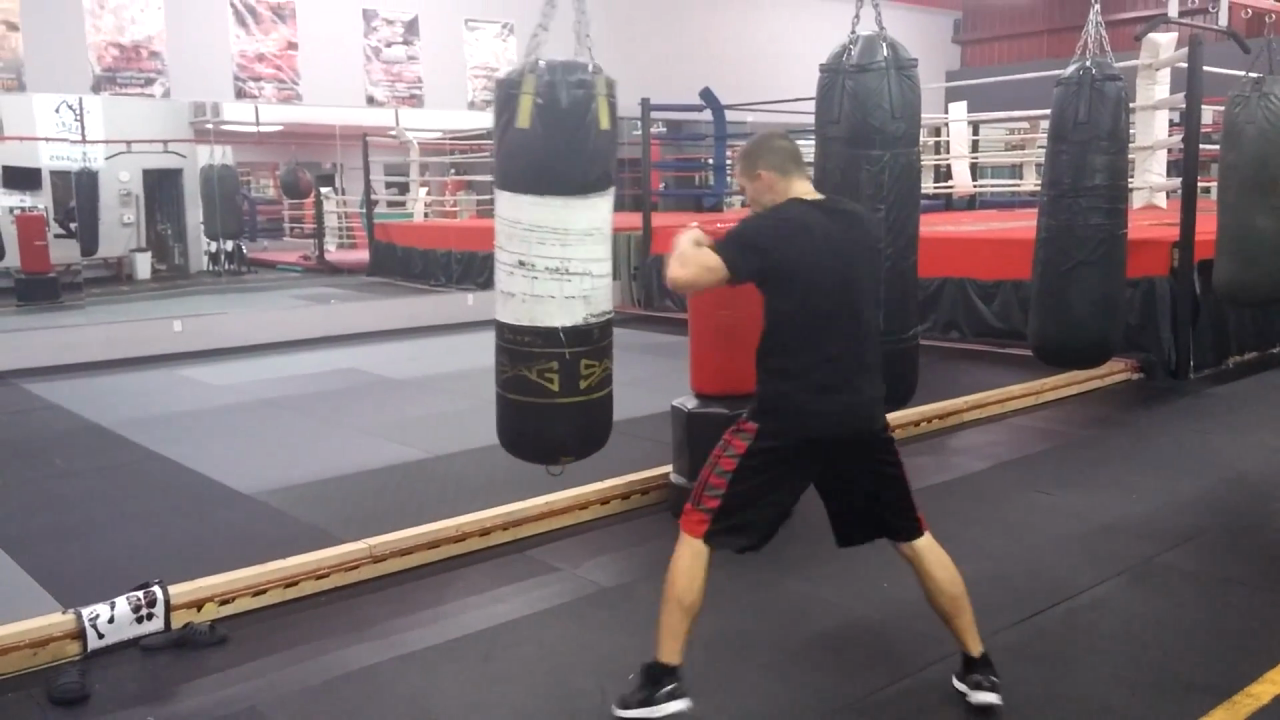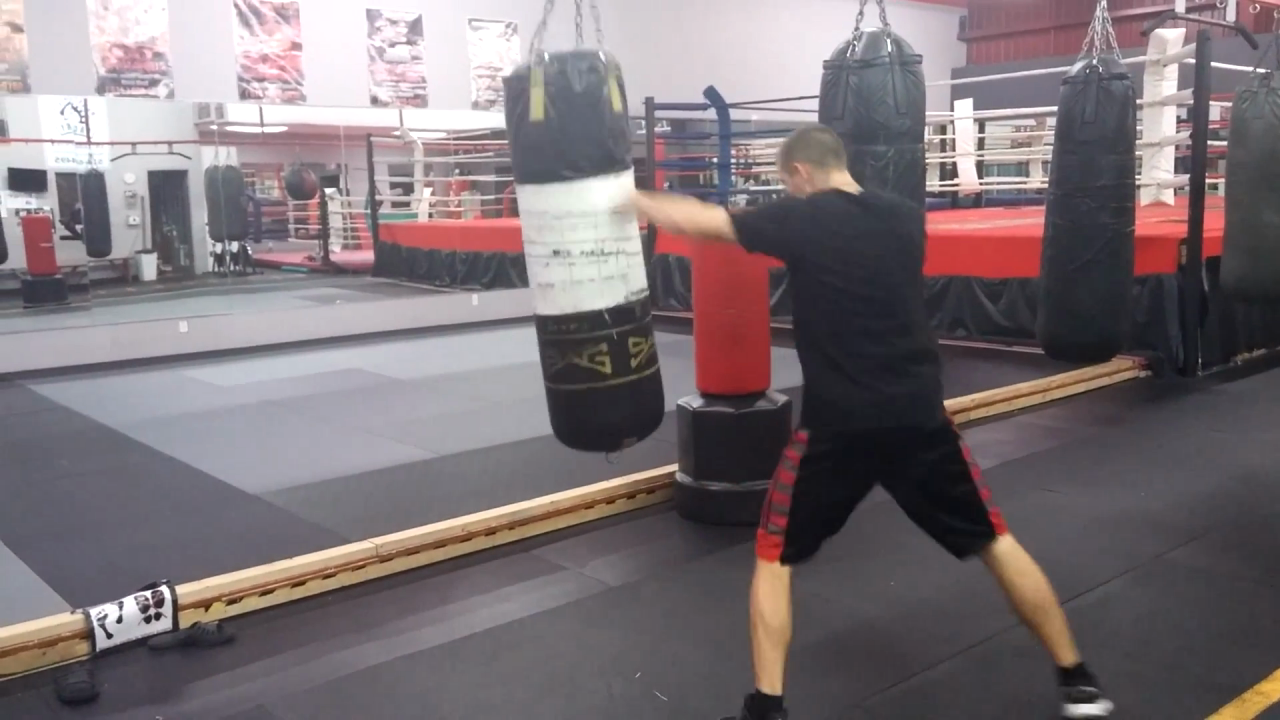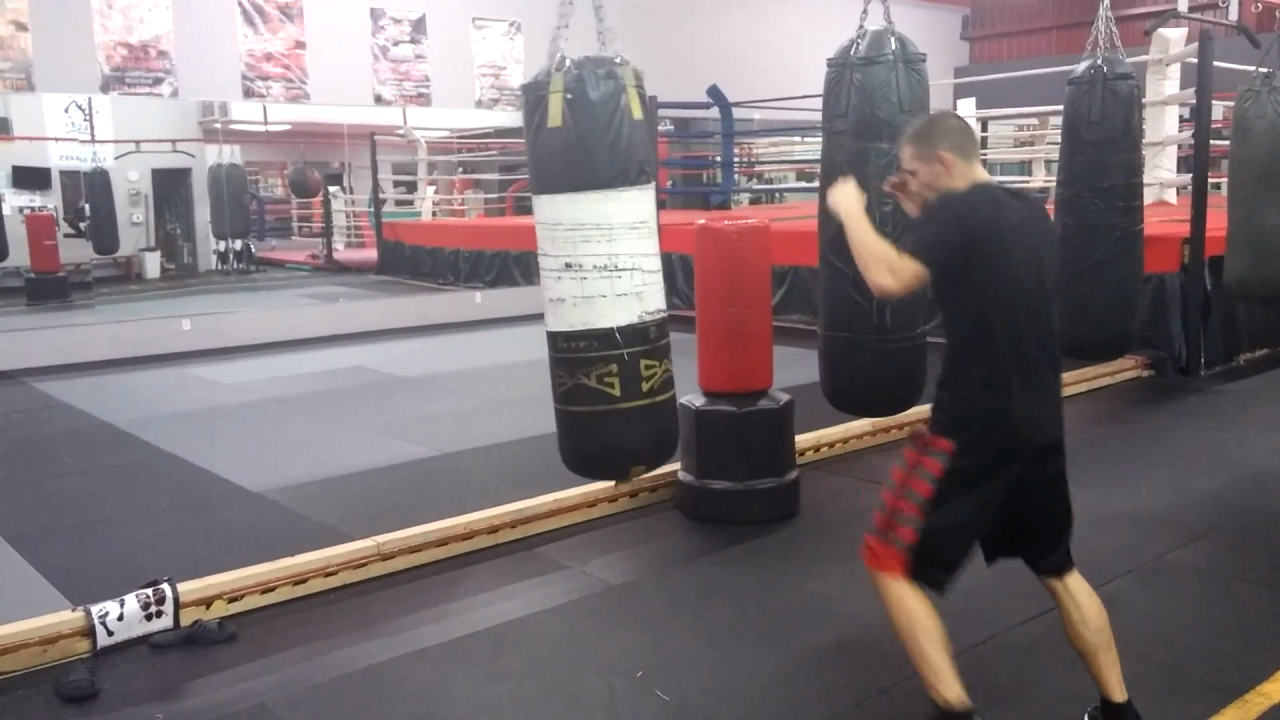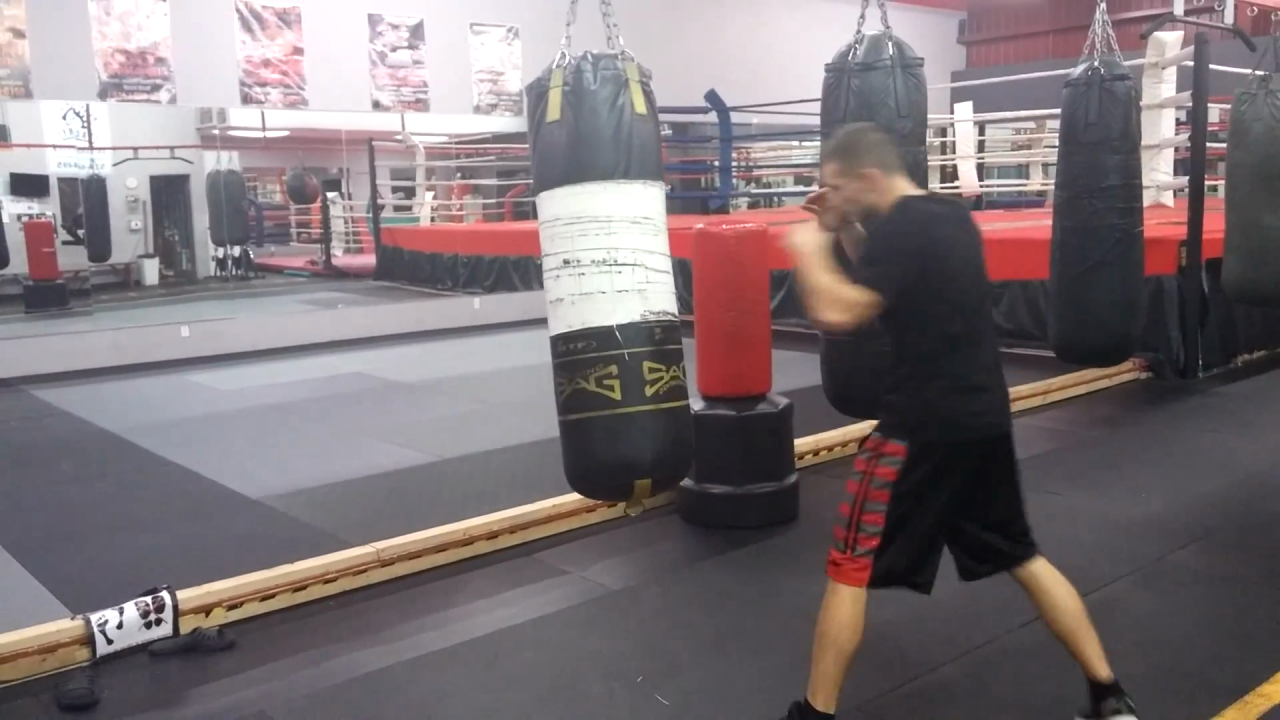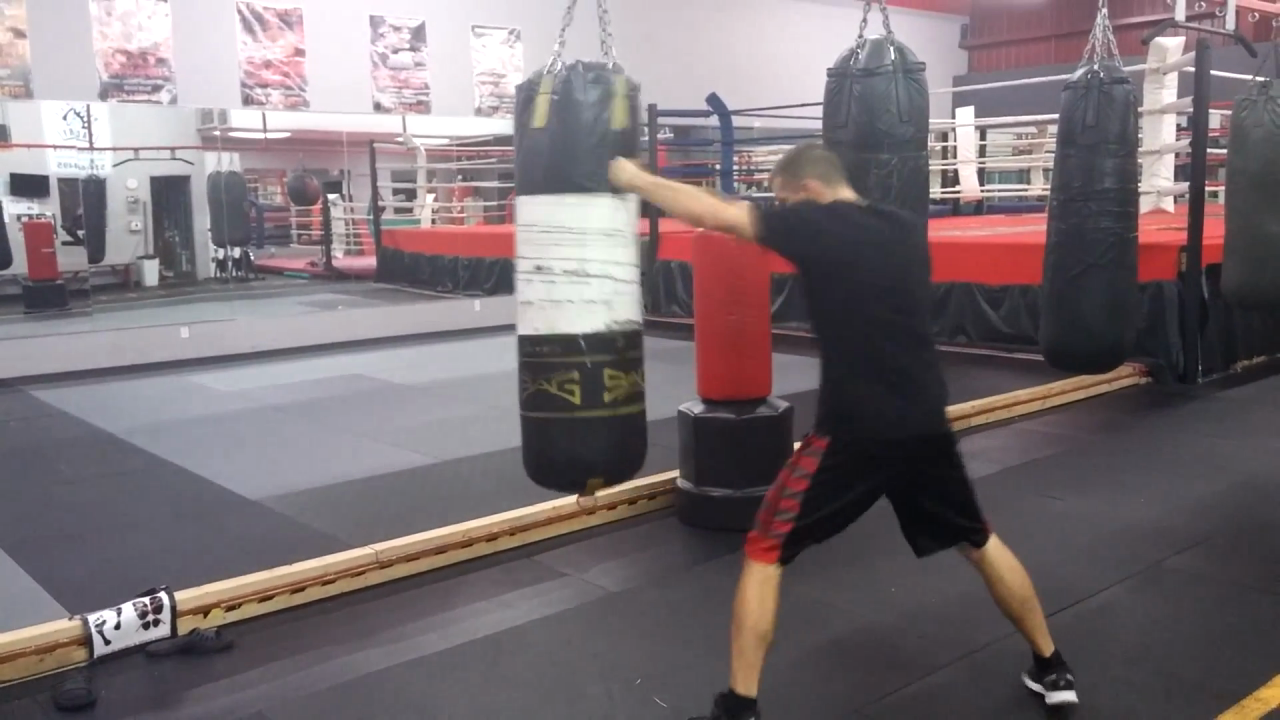
dt=0.5s
person 1, frame 1
left shoulder: (769, 230)
right shoulder: (861, 224)
left elbow: (685, 277)
left wrist: (686, 242)
left hip: (787, 419)
right hip: (860, 414)
left knee: (697, 530)
right knee: (913, 536)
right ankle: (979, 669)
person 1, frame 2
left shoulder: (793, 218)
right shoulder: (904, 217)
left elbow: (697, 221)
left wrist: (634, 200)
left hip: (837, 422)
right hip: (917, 412)
left knee: (770, 557)
right knee: (991, 542)
person 1, frame 3
left shoulder: (959, 211)
right shoulder: (1031, 213)
left elbow: (889, 280)
left wrist: (849, 208)
right wrist: (923, 215)
left hip: (972, 428)
right hip: (1040, 427)
left knee: (891, 564)
right knee: (1056, 570)
person 1, frame 4
left shoulder: (900, 232)
right shoulder: (949, 216)
left elbow: (837, 312)
left wrist: (809, 250)
right wrist: (844, 226)
left hip: (926, 431)
right hip: (987, 418)
left knee: (850, 570)
right knee: (1019, 560)
person 1, frame 5
left shoulder: (814, 224)
right shoulder: (906, 229)
left elbow: (713, 214)
left wrist: (633, 178)
left hip: (854, 427)
right hip: (923, 421)
left knee: (763, 552)
right knee: (976, 541)
right ankle: (1052, 669)
